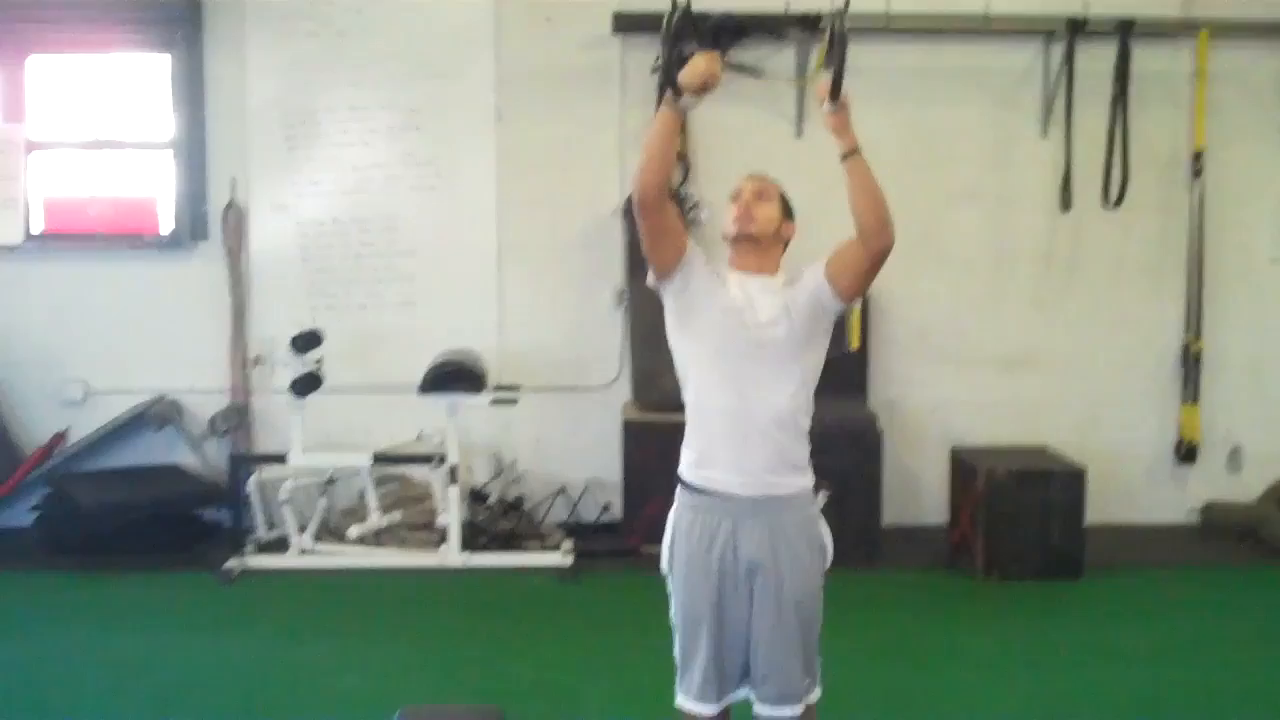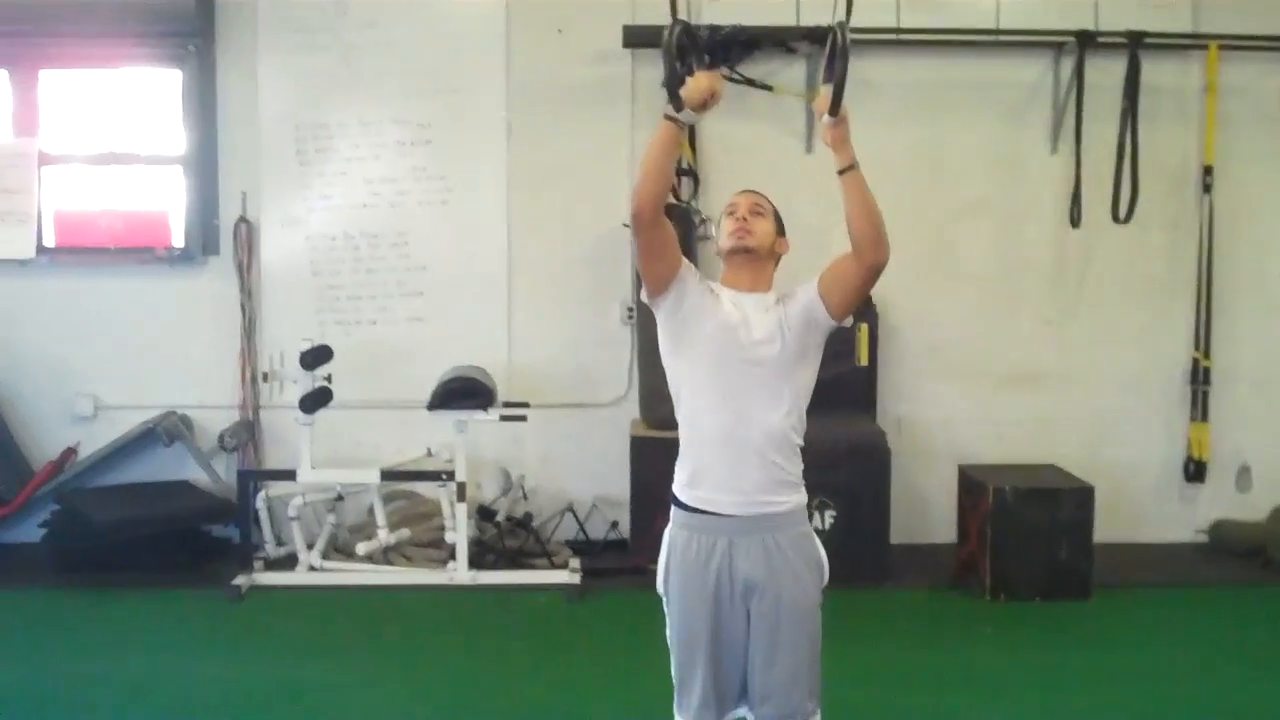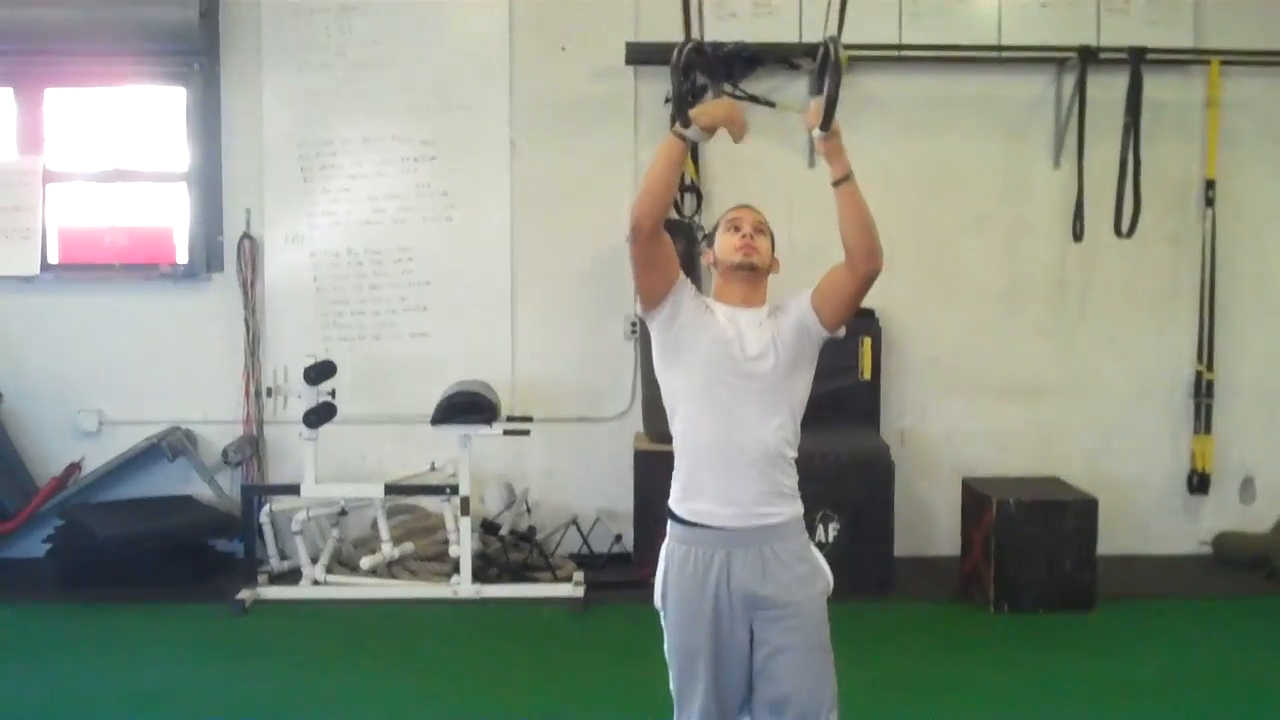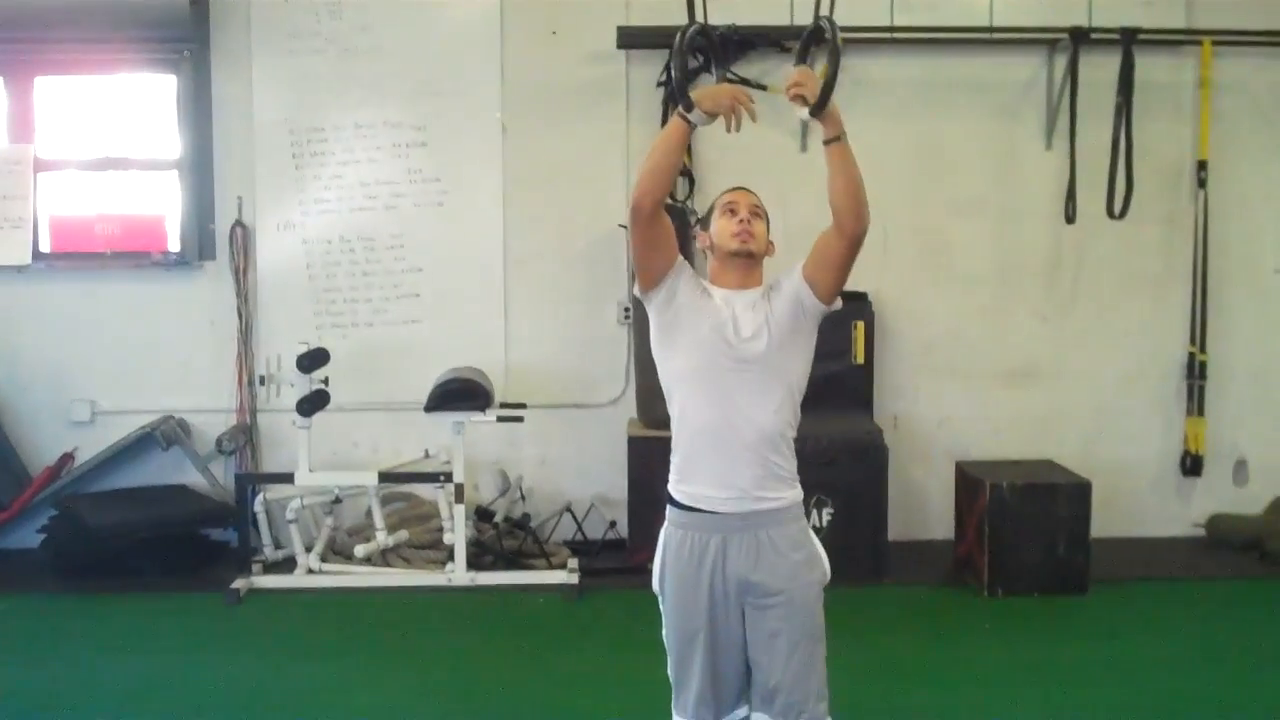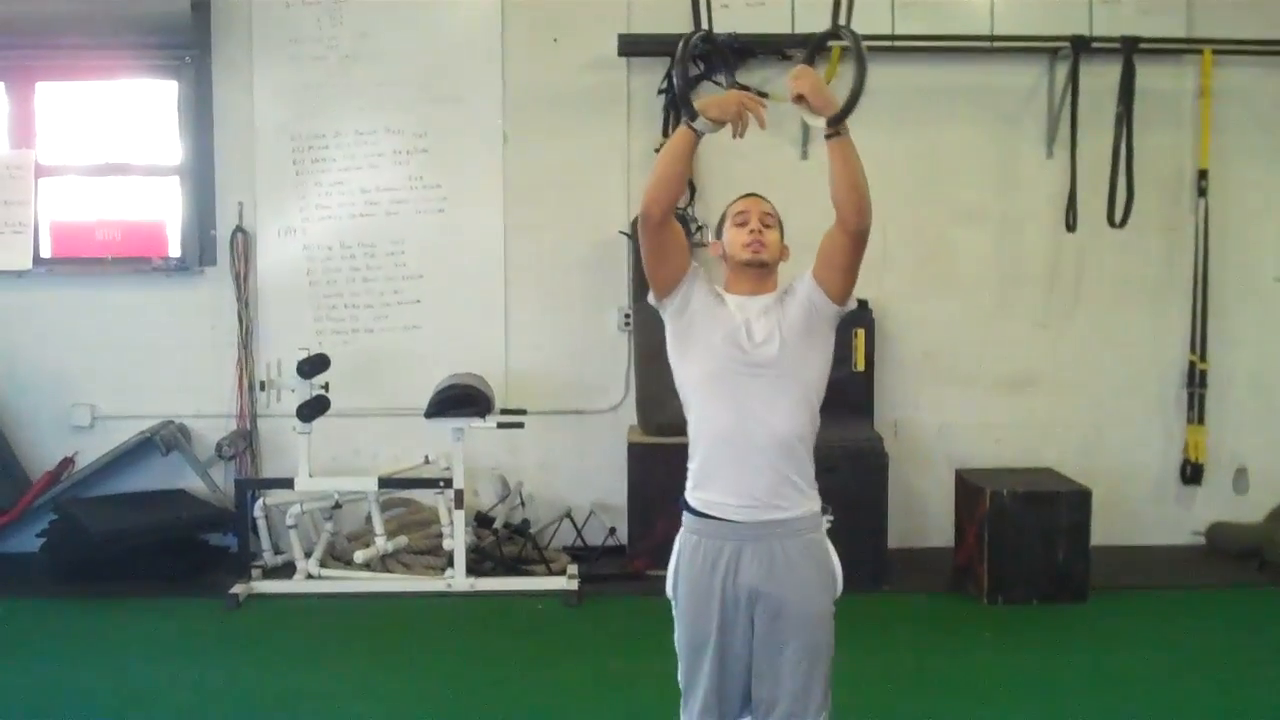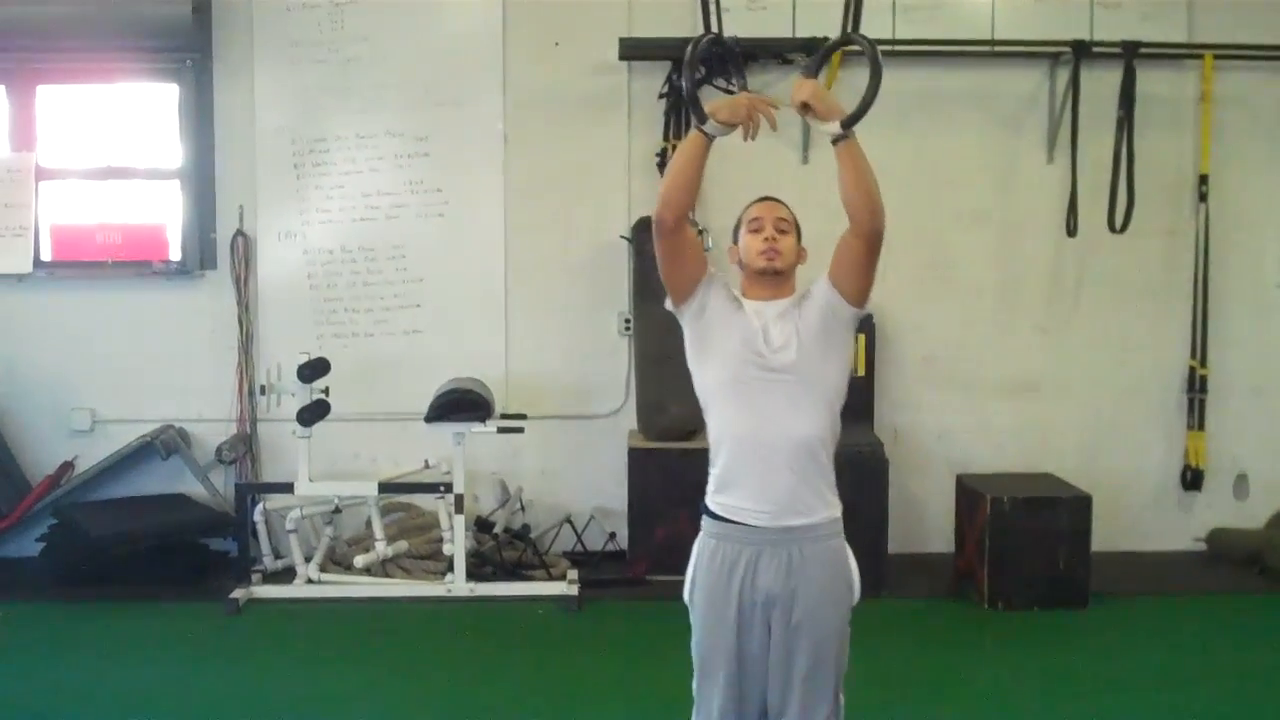
dt=0.2s
person 1, frame 1
left shoulder: (810, 295)
right shoulder: (691, 285)
left elbow: (878, 238)
right elbow: (648, 196)
left wrist: (844, 137)
right wrist: (678, 98)
left hip: (785, 511)
right hip: (706, 508)
person 1, frame 2
left shoulder: (803, 312)
right shoulder: (683, 301)
left elbow: (872, 254)
right elbow: (645, 210)
left wrist: (842, 152)
right wrist: (678, 113)
left hip: (781, 530)
right hip: (700, 529)
person 1, frame 3
left shoulder: (797, 324)
right shoulder: (678, 315)
left elbow: (866, 263)
right elbow: (643, 224)
left wrist: (837, 161)
right wrist: (688, 131)
left hip: (780, 543)
right hip: (698, 543)
person 1, frame 4
left shoulder: (794, 304)
right shoulder: (676, 299)
left elbow: (851, 225)
right elbow: (644, 204)
left wrist: (829, 121)
right wrist: (692, 113)
left hip: (778, 529)
right hip: (695, 528)
person 1, frame 5
left shoulder: (809, 310)
right shoulder: (689, 307)
left elbow: (855, 221)
right elbow: (653, 212)
left wrist: (833, 120)
right wrist: (700, 122)
left hip: (794, 538)
right hip: (710, 536)
person 1, frame 6
left shoulder: (827, 313)
right shoulder: (706, 311)
left elbow: (869, 225)
right elbow: (667, 218)
left wrist: (840, 126)
right wrist: (709, 125)
left hip: (813, 543)
right hip: (729, 541)
